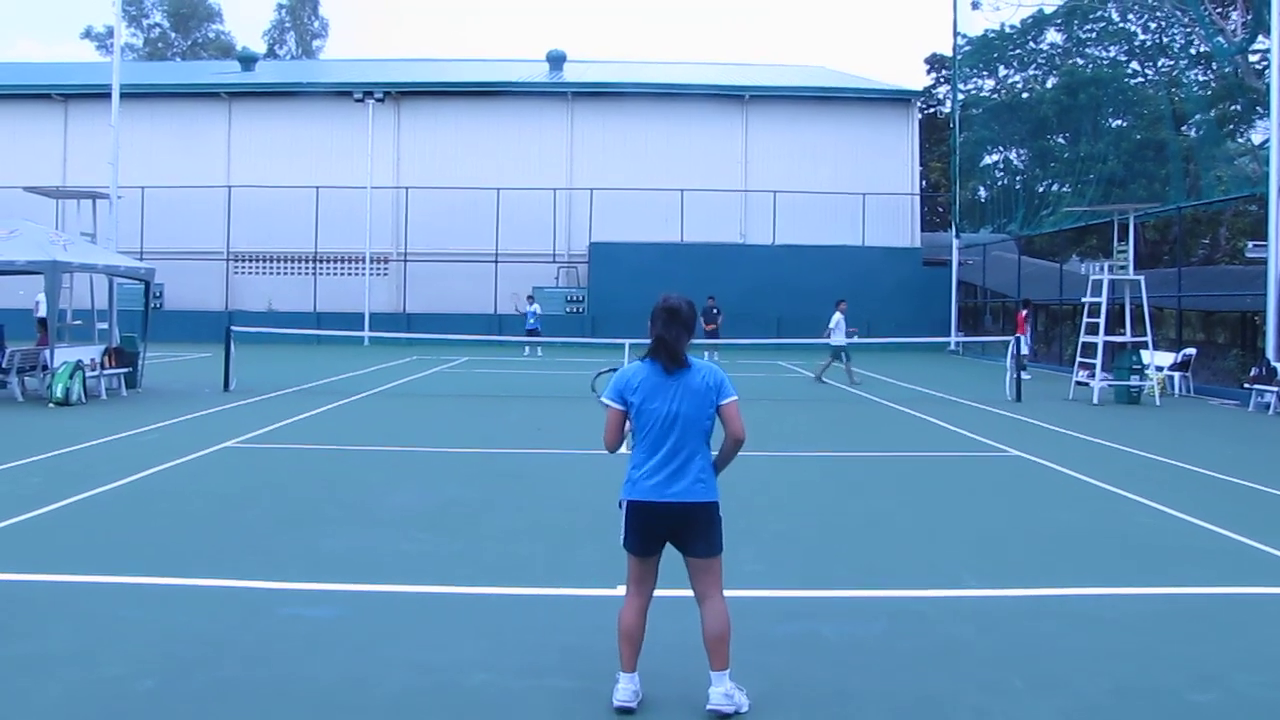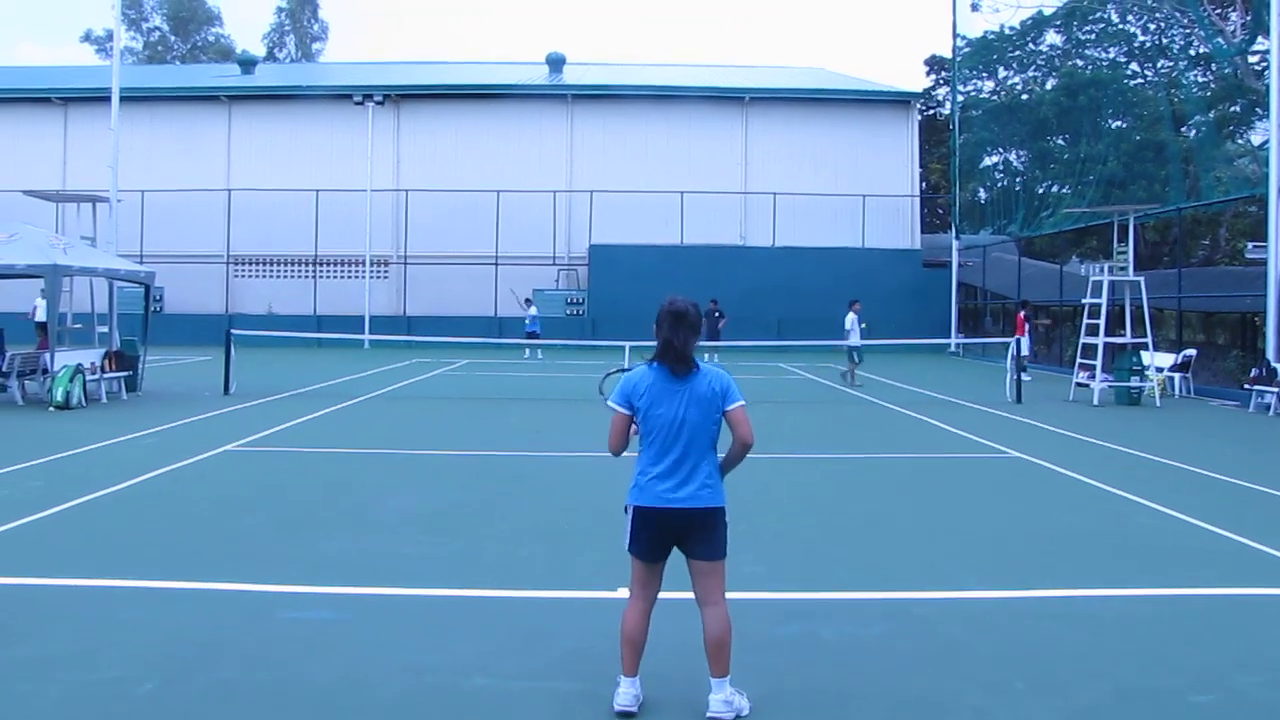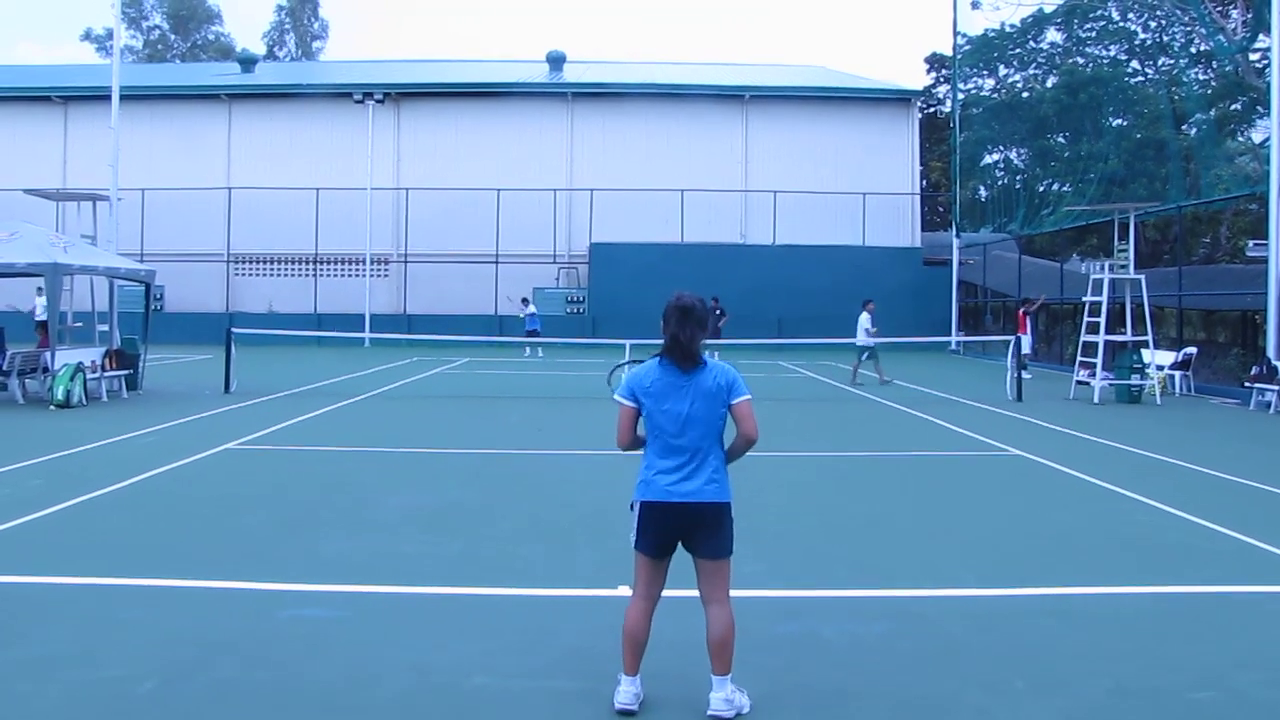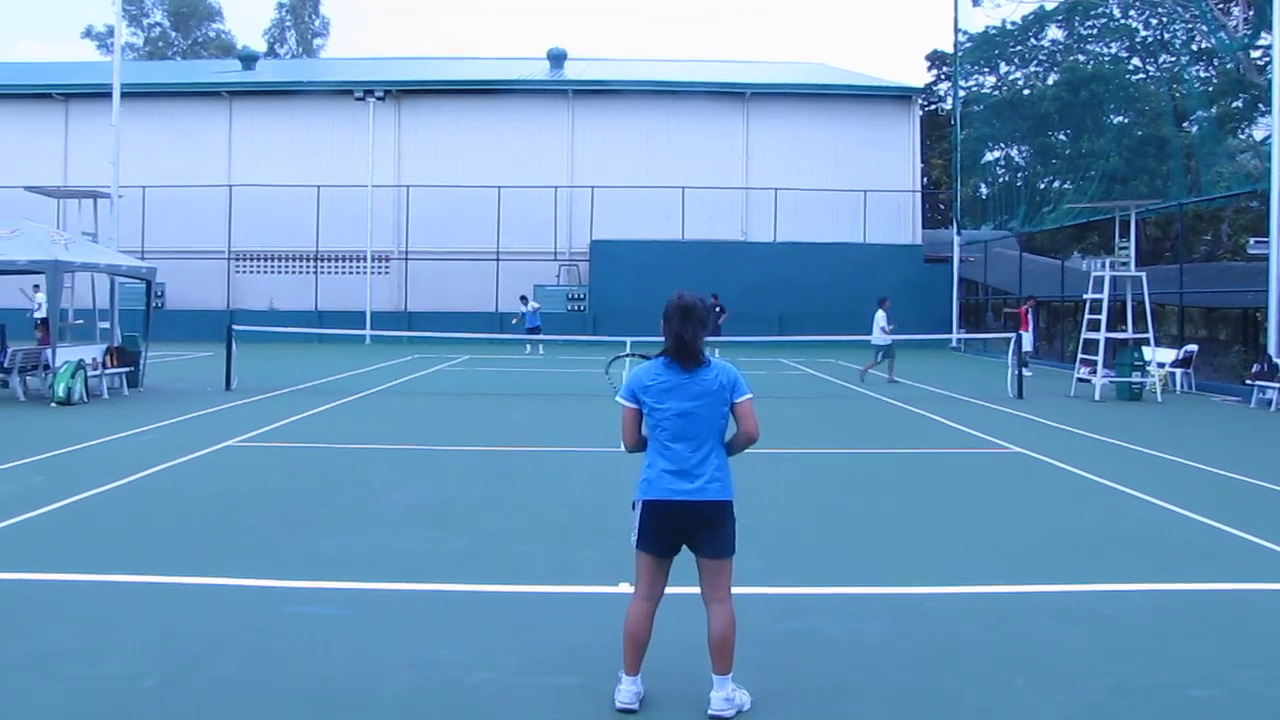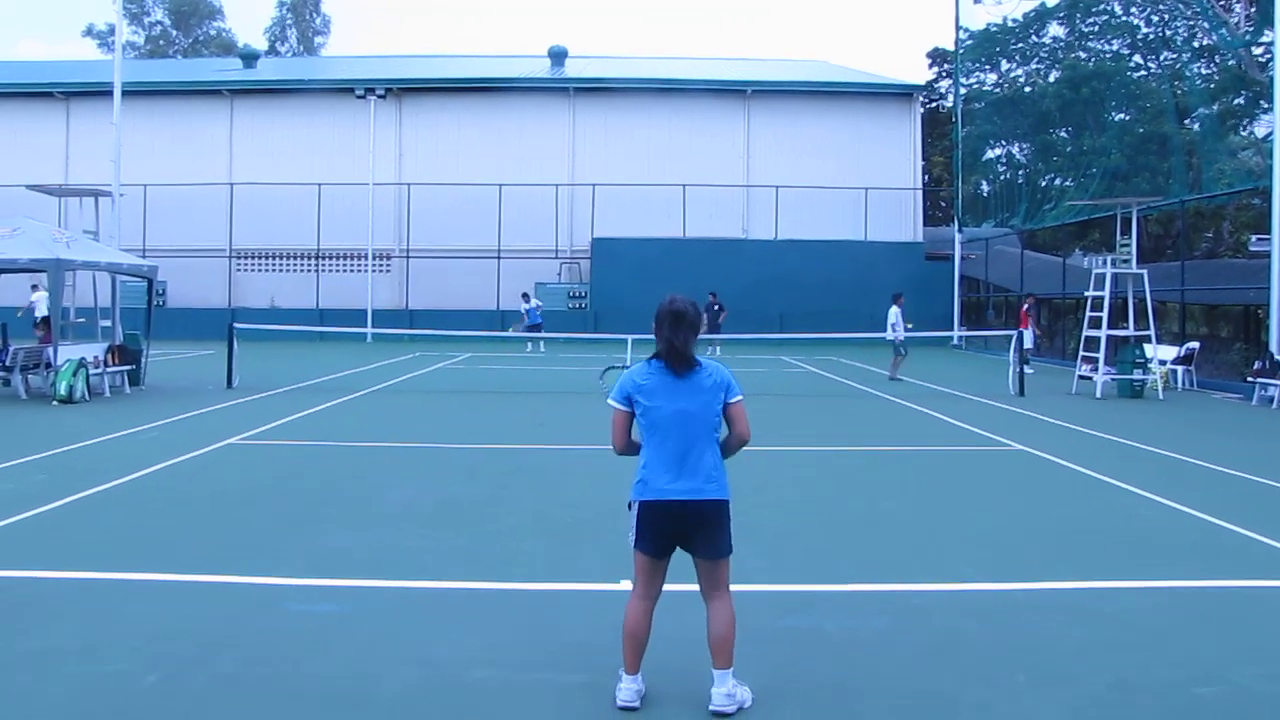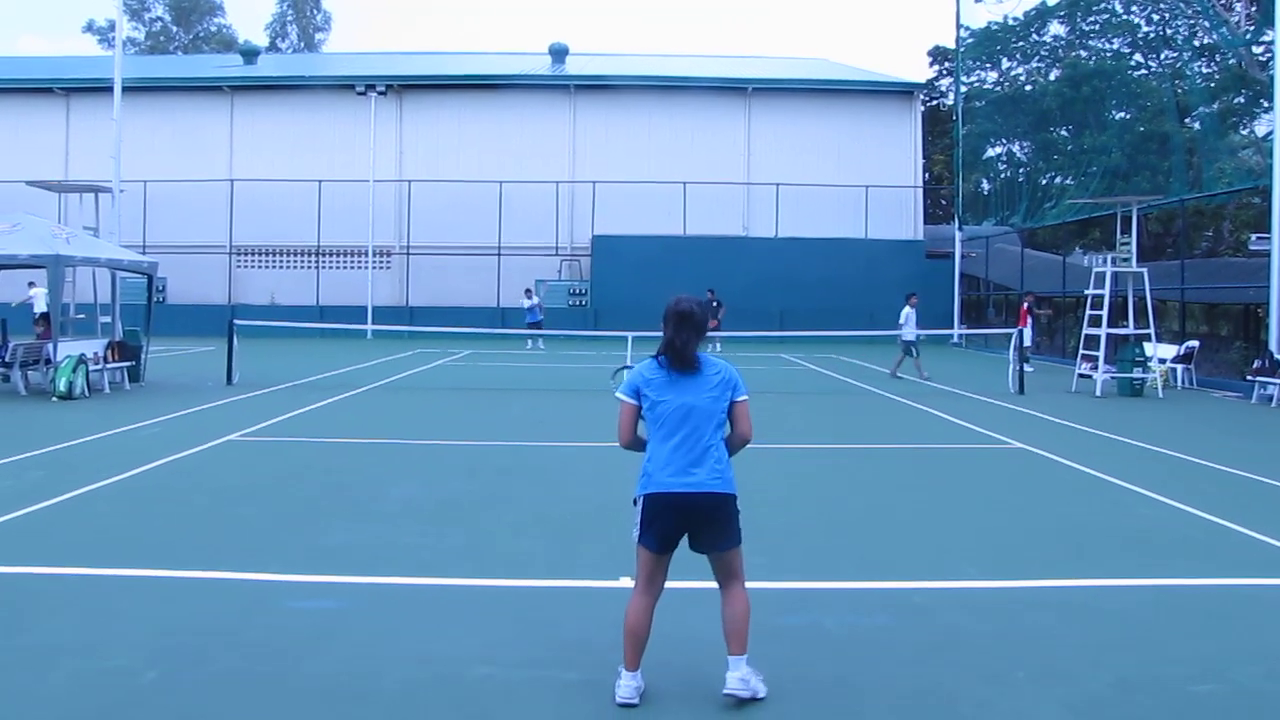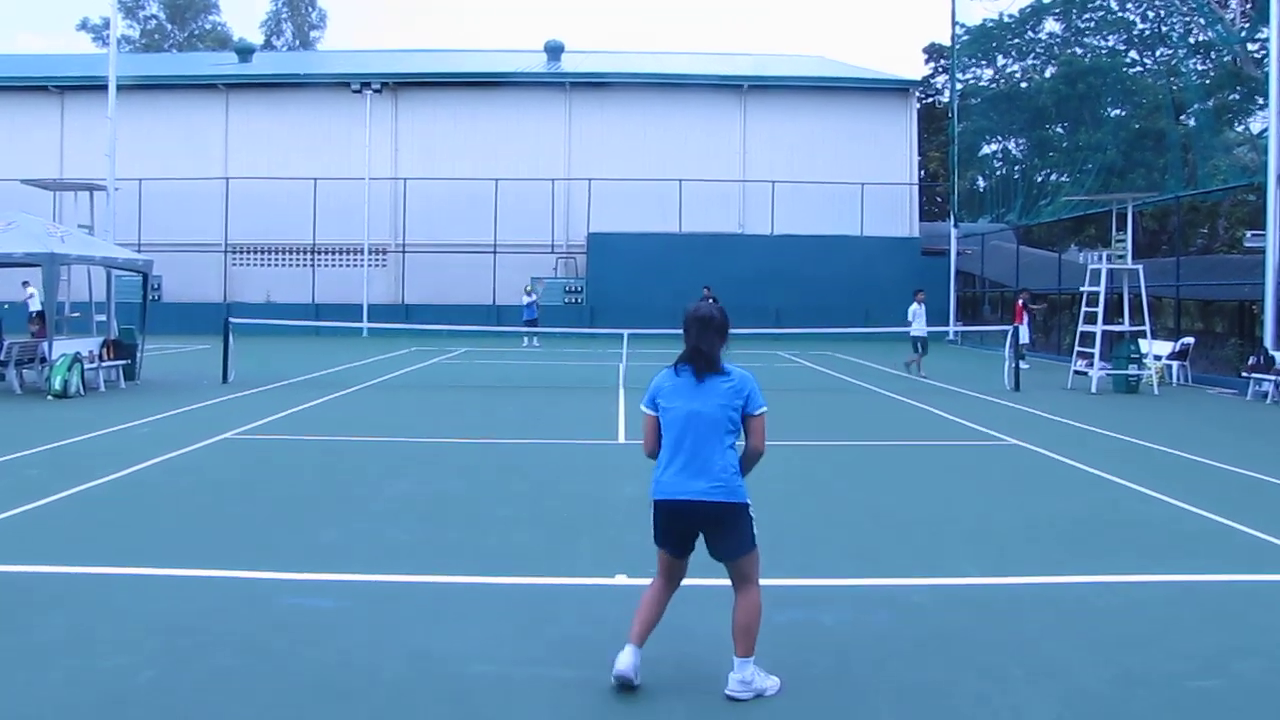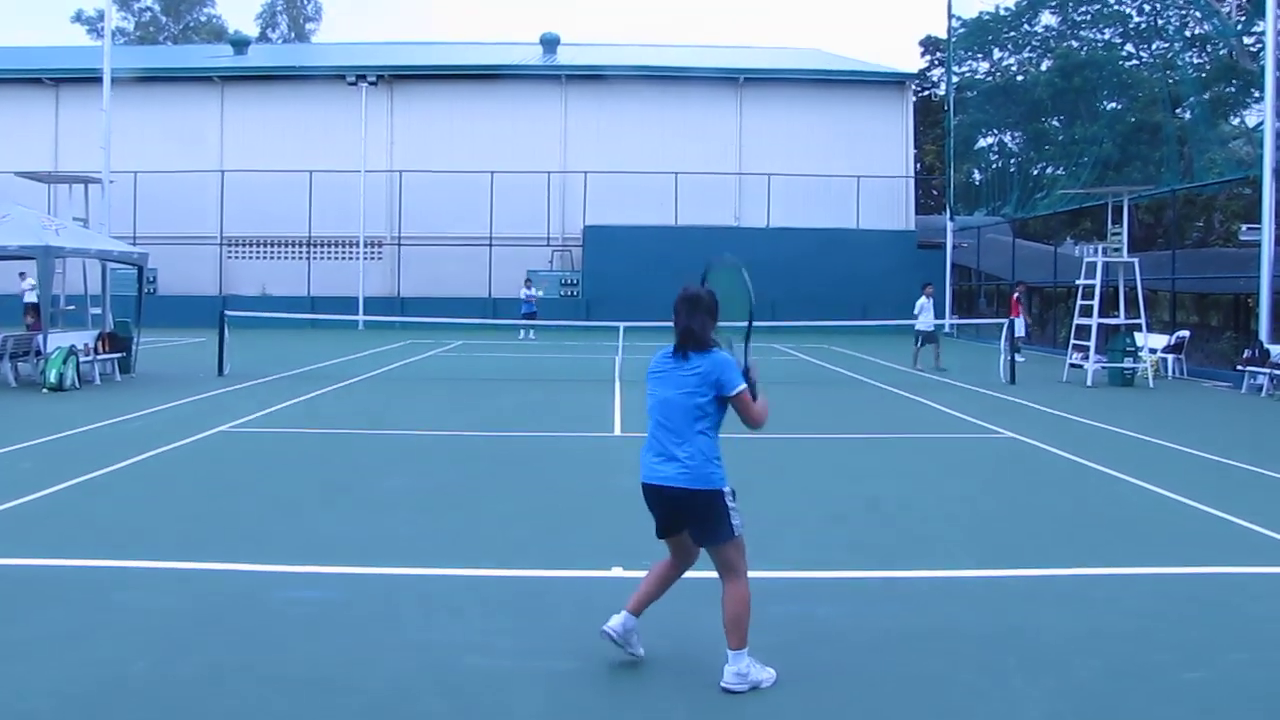
dt=0.2s
person 1, frame 1
left shoulder: (628, 377)
right shoulder: (712, 376)
left elbow: (611, 443)
right elbow: (737, 435)
left hip: (643, 501)
right hip: (698, 502)
left knee: (637, 594)
right knee: (710, 596)
left ankle: (627, 685)
person 1, frame 2
left shoulder: (634, 381)
right shoulder: (719, 381)
left elbow: (616, 446)
right elbow: (745, 440)
left hip: (649, 506)
right hip: (704, 507)
left knee: (640, 599)
right knee: (712, 602)
person 1, frame 3
left shoulder: (640, 377)
right shoulder: (725, 376)
left elbow: (625, 440)
right elbow: (749, 435)
left hip: (655, 501)
right hip: (710, 502)
left knee: (643, 597)
right knee: (716, 600)
person 1, frame 4
left shoulder: (641, 376)
right shoulder: (726, 375)
left elbow: (631, 442)
right elbow: (750, 432)
left hip: (657, 499)
right hip: (713, 500)
left knee: (645, 596)
right knee: (718, 599)
person 1, frame 5
left shoulder: (633, 379)
right shoulder: (719, 375)
left elbow: (620, 444)
right elbow: (741, 435)
left hip: (654, 499)
right hip: (709, 499)
left knee: (644, 594)
right knee: (716, 594)
left ankle: (629, 684)
right ankle: (723, 686)
person 1, frame 6
left shoulder: (641, 375)
right shoulder: (726, 374)
left elbow: (626, 438)
right elbow: (742, 435)
left hip: (659, 493)
right hip: (715, 493)
left knee: (646, 588)
right knee: (732, 583)
left ankle: (628, 681)
right ankle: (738, 673)
person 1, frame 7
left shoulder: (662, 382)
right shoulder: (742, 383)
left elbow: (650, 449)
right elbow: (756, 449)
left hip: (668, 498)
right hip: (724, 499)
left knee: (666, 581)
right knee: (746, 583)
left ankle: (629, 655)
right ankle: (744, 674)
person 1, frame 8
left shoulder: (661, 362)
right shoulder: (718, 362)
right elbow: (754, 419)
right wrist: (763, 406)
left hip: (654, 481)
right hip: (699, 484)
left knee: (681, 556)
right knee: (734, 572)
left ankle: (624, 621)
right ankle: (738, 666)
